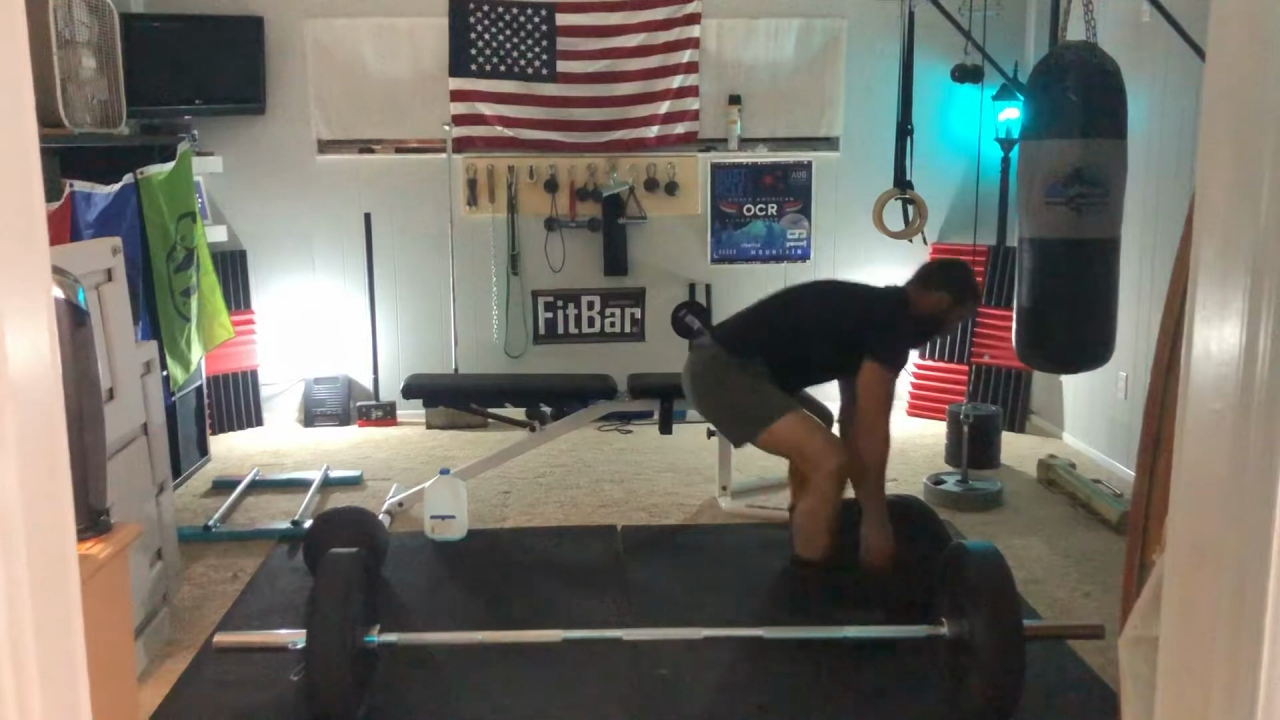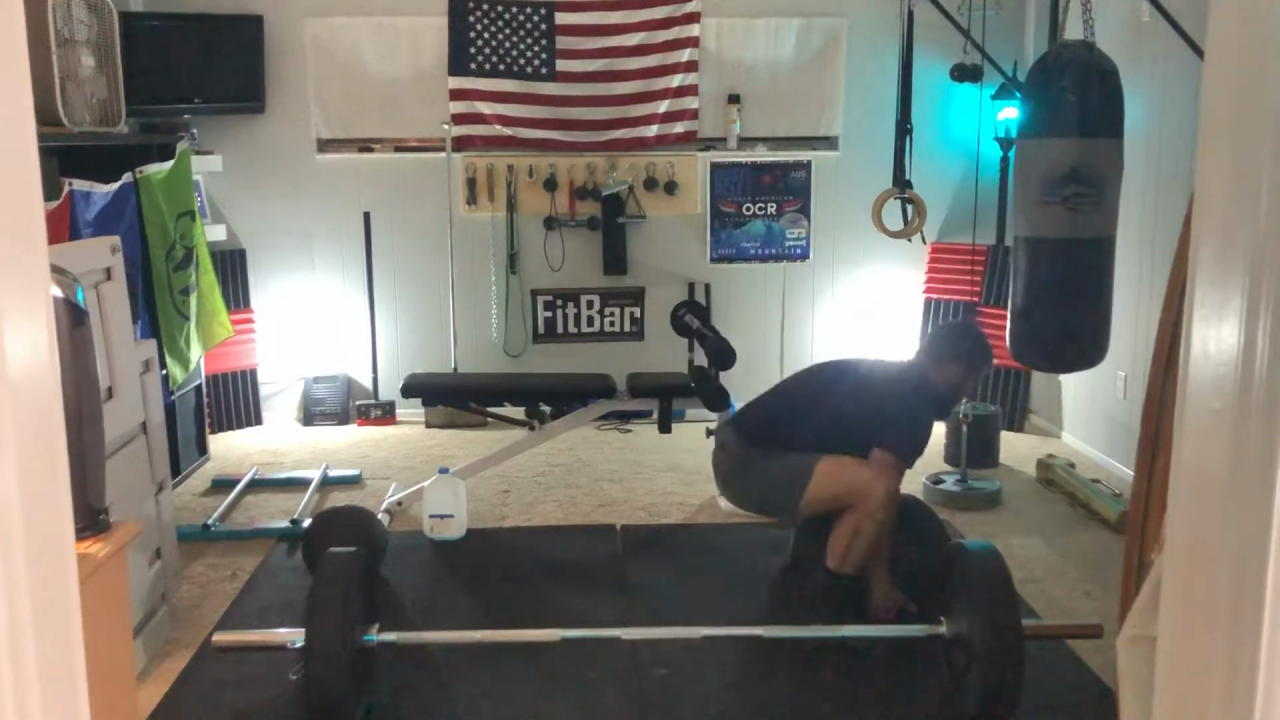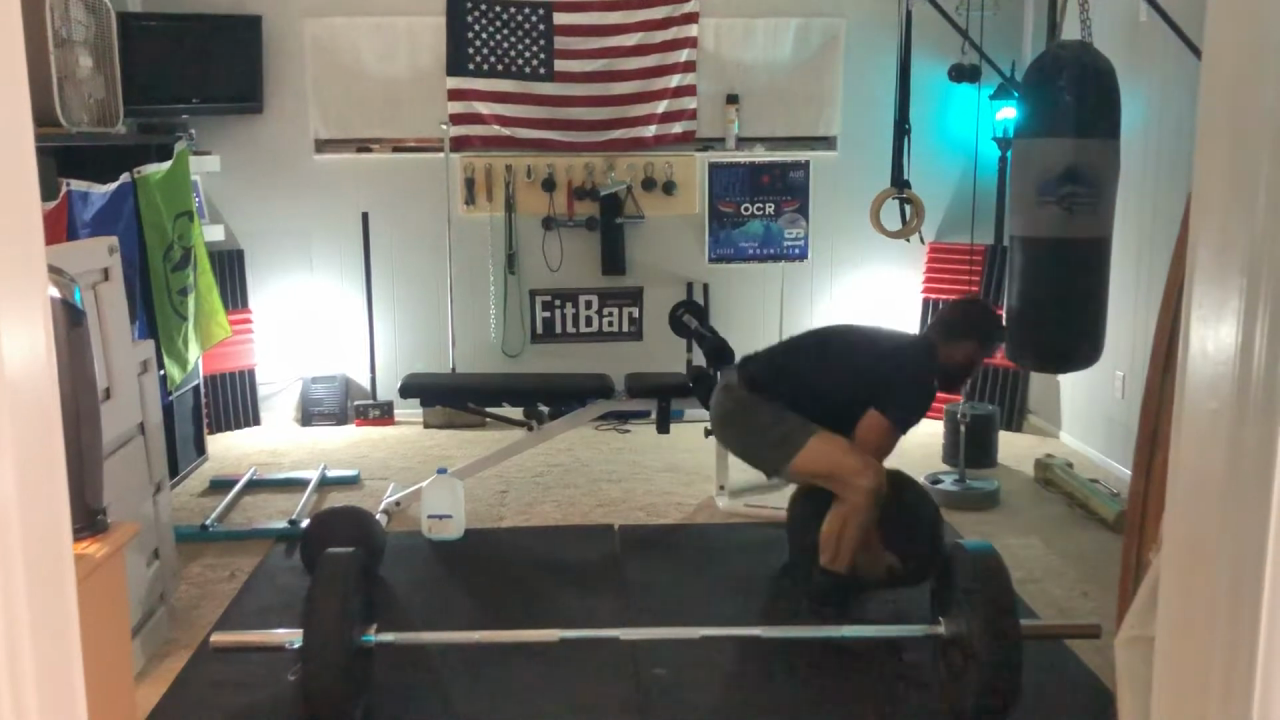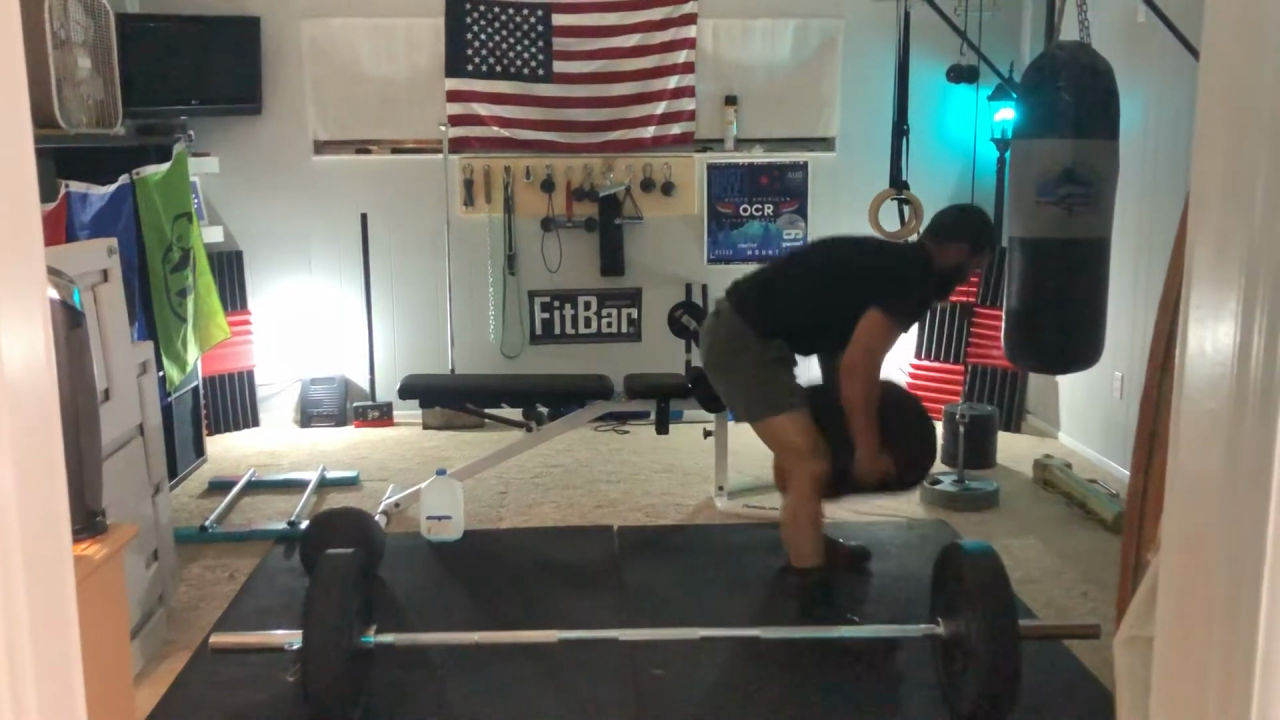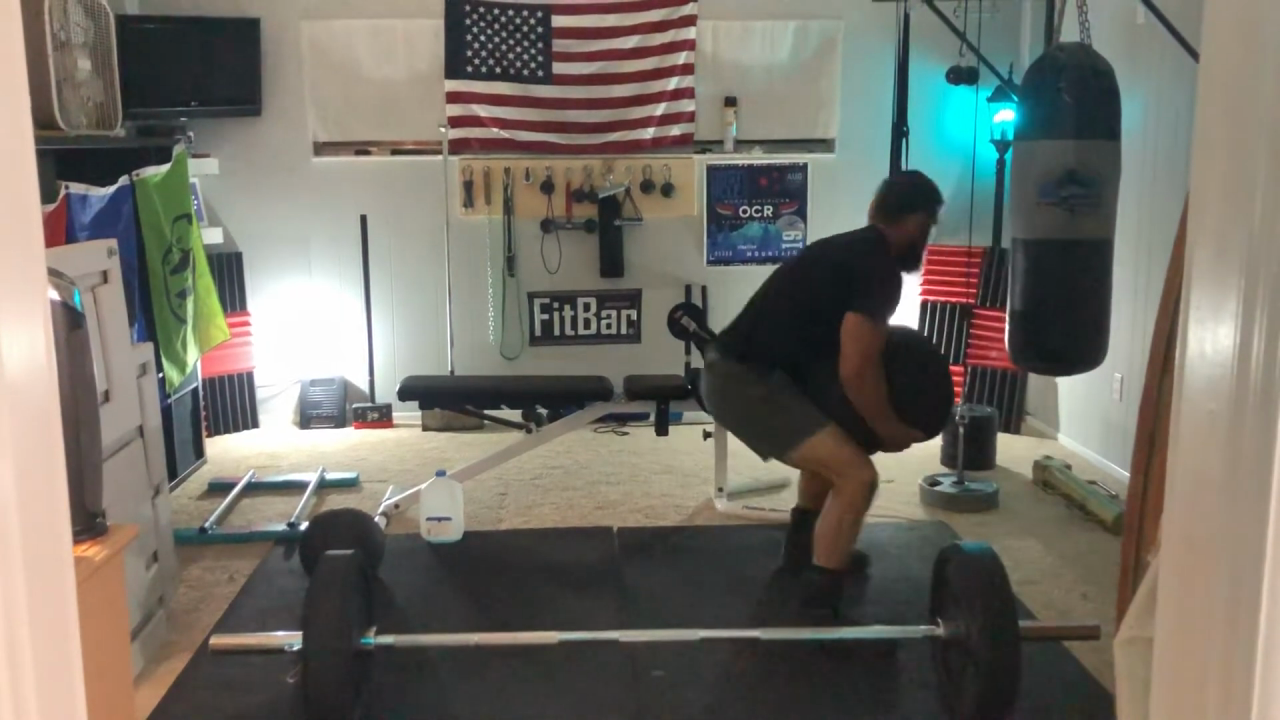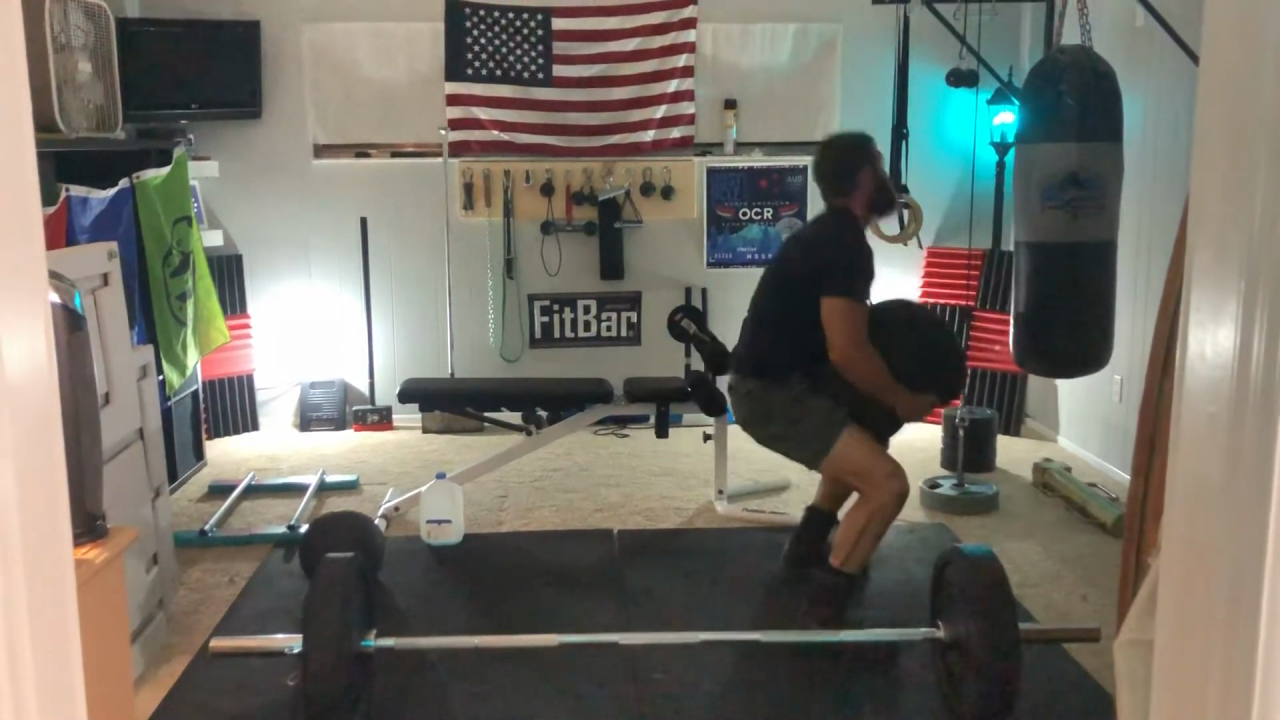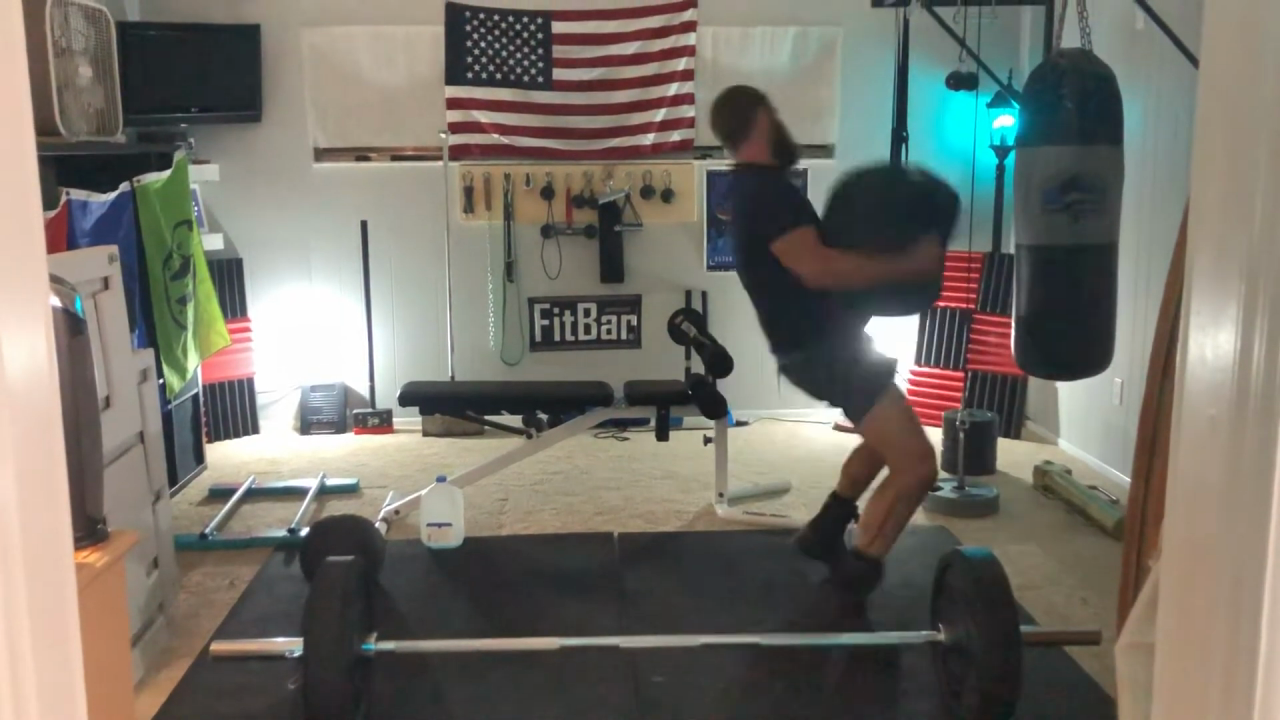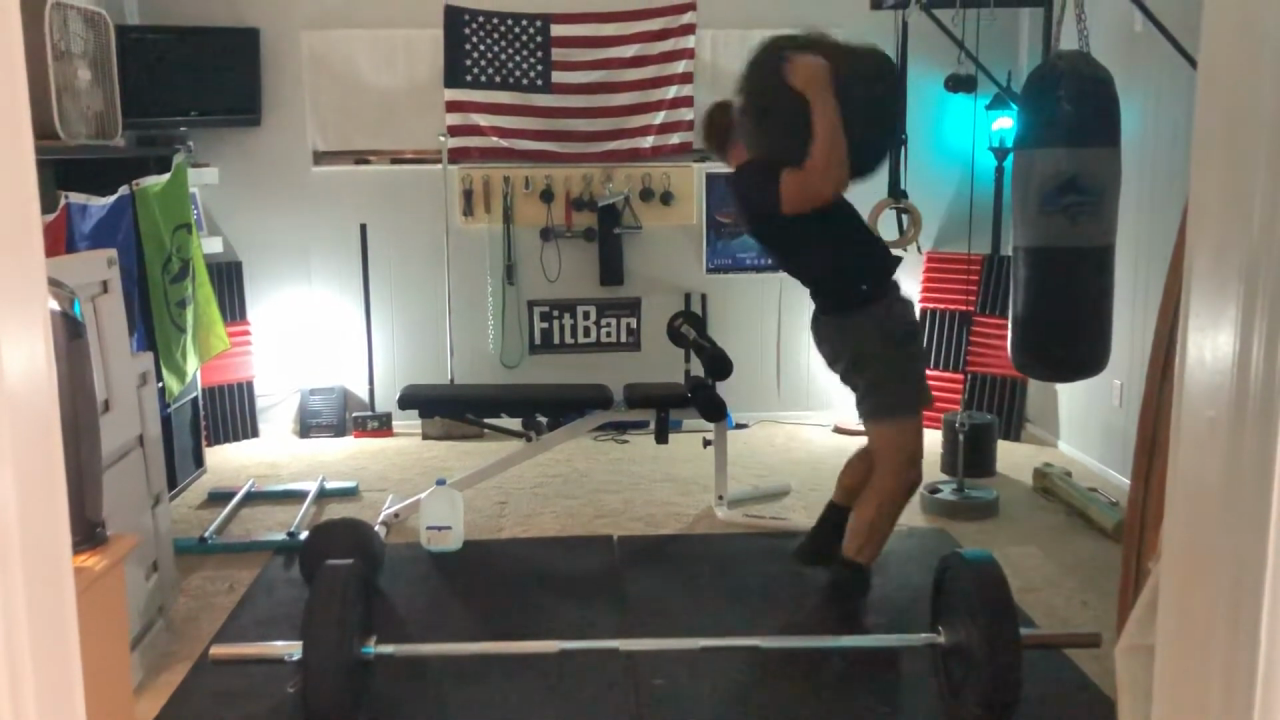
dt=0.3s
person 1, frame 1
left shoulder: (874, 308)
right shoulder: (891, 324)
left elbow: (853, 421)
right elbow: (872, 428)
left wrist: (866, 499)
right wrist: (876, 516)
left hip: (722, 361)
right hip: (723, 371)
left knee: (813, 433)
right knee: (828, 462)
left ankle: (805, 534)
person 1, frame 2
left shoulder: (884, 378)
right shoulder: (910, 409)
left elbow: (867, 474)
right elbow: (883, 494)
right wrist: (881, 585)
left hip: (741, 442)
right hip: (747, 461)
right knee: (876, 490)
person 1, frame 3
left shoulder: (902, 356)
right shoulder: (914, 383)
left elbow: (856, 451)
right elbow: (860, 468)
right wrist: (872, 550)
left hip: (743, 394)
right hip: (747, 410)
right knee: (863, 482)
right ankle: (824, 605)
person 1, frame 4
left shoulder: (893, 263)
right shoulder: (913, 280)
left elbow: (847, 352)
right elbow: (857, 366)
right wrist: (869, 452)
left hip: (738, 326)
right hip: (743, 338)
left knee: (798, 447)
right knee: (810, 467)
left ankle: (807, 542)
person 1, frame 5
left shoulder: (849, 251)
right shoulder: (879, 270)
right elbow: (856, 370)
right wrist: (891, 430)
left hip: (738, 372)
right hip: (744, 385)
left knee: (834, 442)
right knee: (857, 475)
left ankle: (802, 546)
right ankle: (818, 610)
person 1, frame 6
left shoulder: (828, 234)
right shoulder: (845, 247)
right elbow: (848, 352)
left wrist: (889, 396)
right wrist: (904, 402)
left hip: (773, 382)
right hip: (772, 395)
left knee: (859, 441)
right knee: (886, 483)
left ankle: (808, 547)
right ankle: (825, 605)
person 1, frame 7
left shoulder: (758, 188)
right shoulder: (766, 194)
right elbow: (820, 271)
right wrist: (908, 264)
left hip: (821, 345)
right hip: (829, 346)
left knee: (886, 436)
right knee: (915, 464)
left ankle: (825, 531)
right ankle: (850, 582)
person 1, frame 8
left shoulder: (762, 181)
right shoulder: (758, 184)
left elbow: (822, 174)
right elbow: (827, 181)
right wrist: (818, 94)
left hip: (862, 315)
right hip: (865, 320)
left knee: (885, 449)
right knee: (898, 467)
left ankle: (825, 540)
right ankle: (845, 596)
